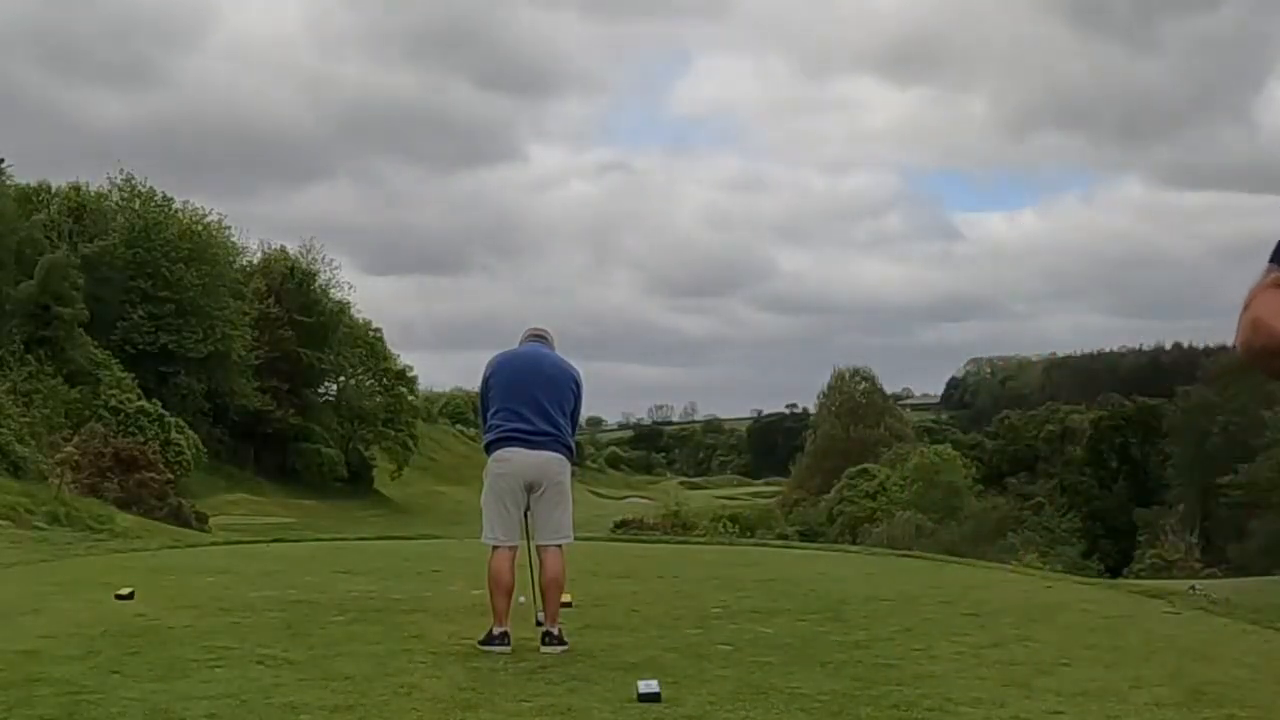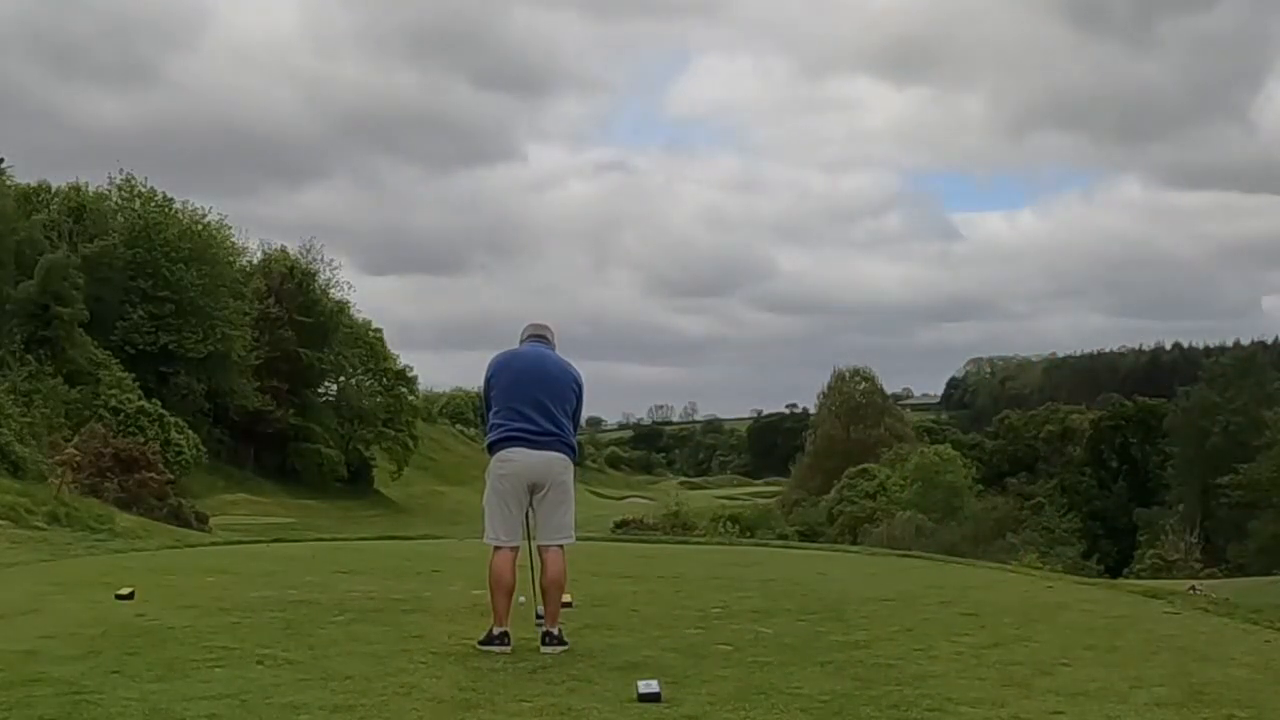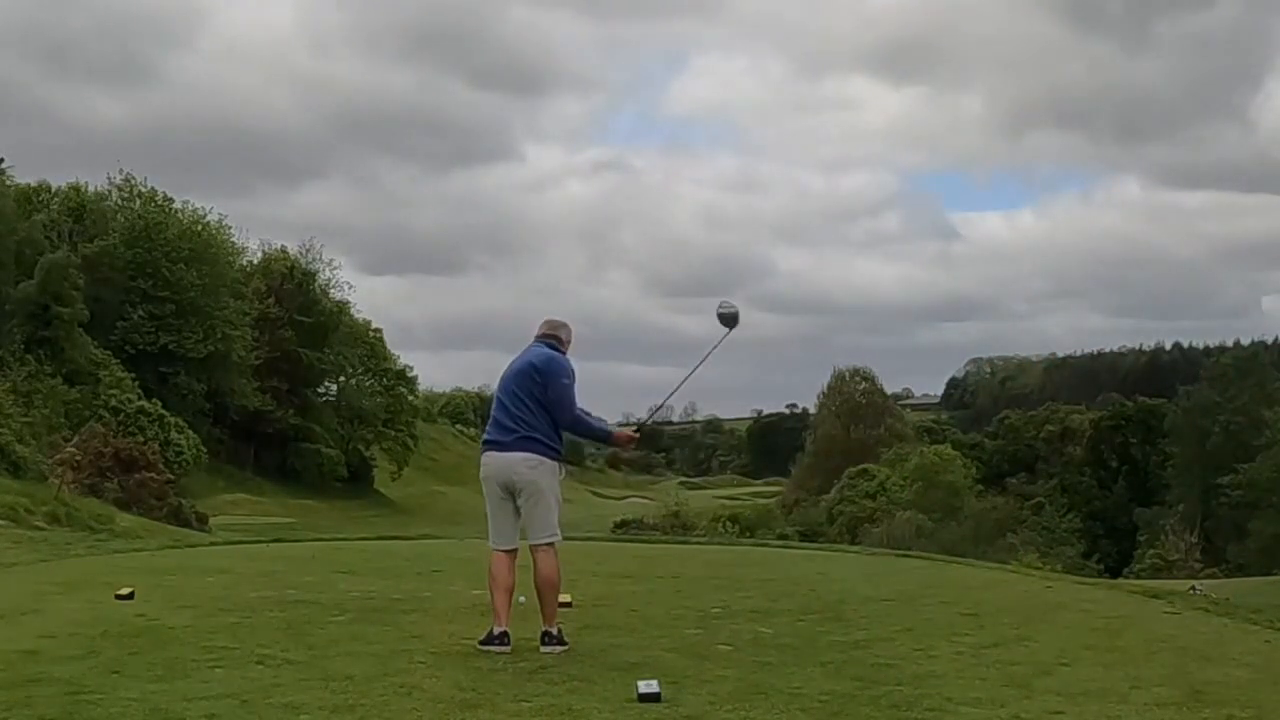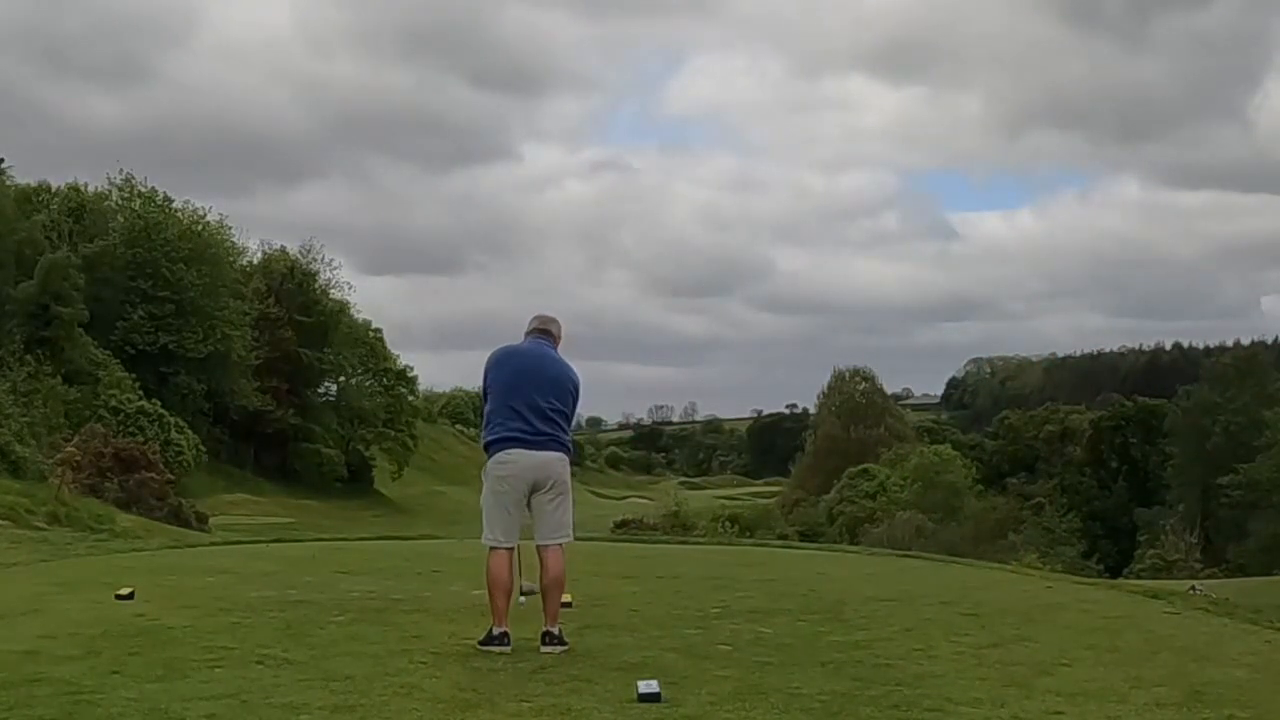
dt=1s
person 1, frame 1
left shoulder: (497, 363)
right shoulder: (568, 370)
left elbow: (485, 416)
left hip: (506, 456)
right hip: (553, 459)
left knee: (503, 546)
right knee: (551, 547)
left ankle: (500, 631)
right ankle: (551, 631)
person 1, frame 2
left shoulder: (500, 362)
right shoulder: (569, 372)
left elbow: (488, 414)
left hip: (509, 457)
right hip: (556, 460)
left knee: (504, 546)
right knee: (552, 547)
left ankle: (500, 631)
right ankle: (551, 631)
person 1, frame 3
left shoulder: (520, 362)
right shoulder: (555, 362)
left elbow: (562, 410)
right elbow: (567, 417)
left wrist: (605, 431)
right wrist: (611, 436)
left hip: (494, 459)
right hip: (533, 461)
left knee: (502, 548)
right knee: (544, 547)
left ankle: (499, 630)
right ankle: (550, 631)
person 1, frame 4
left shoulder: (499, 357)
right shoulder: (567, 373)
left hip: (506, 458)
right hip: (552, 460)
left knee: (500, 546)
right knee: (551, 547)
left ankle: (499, 631)
right ankle: (551, 631)
